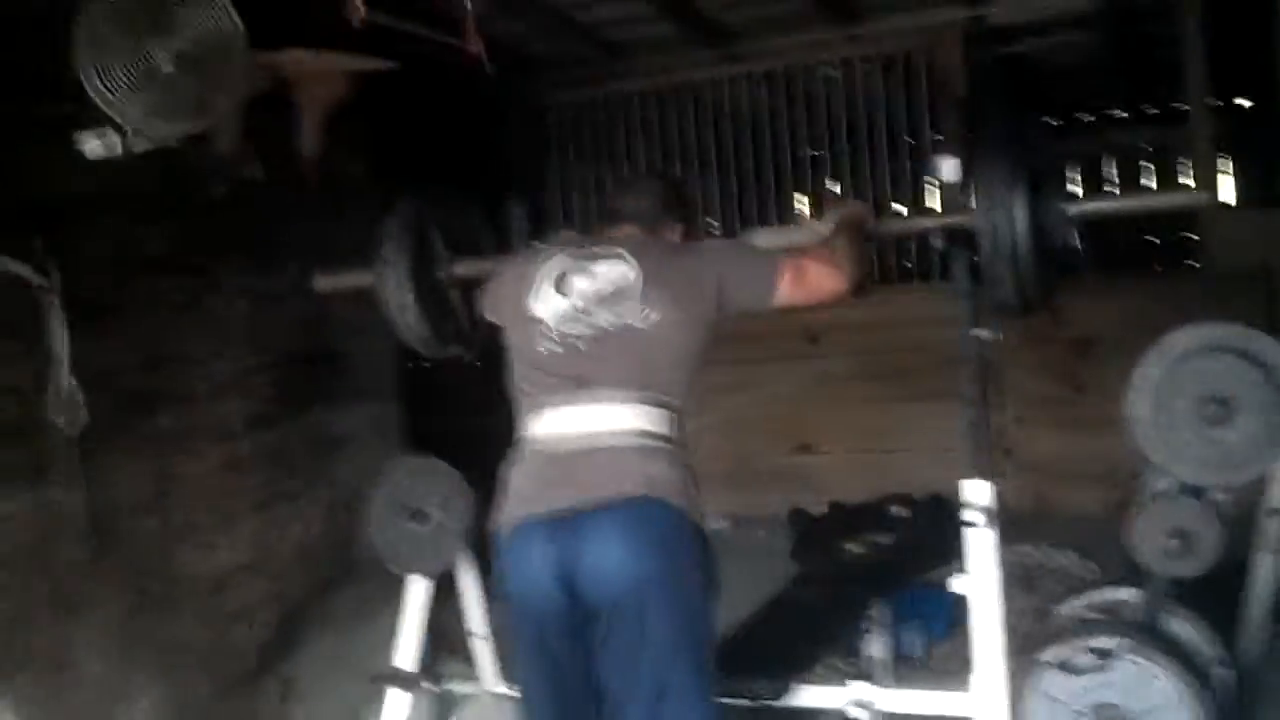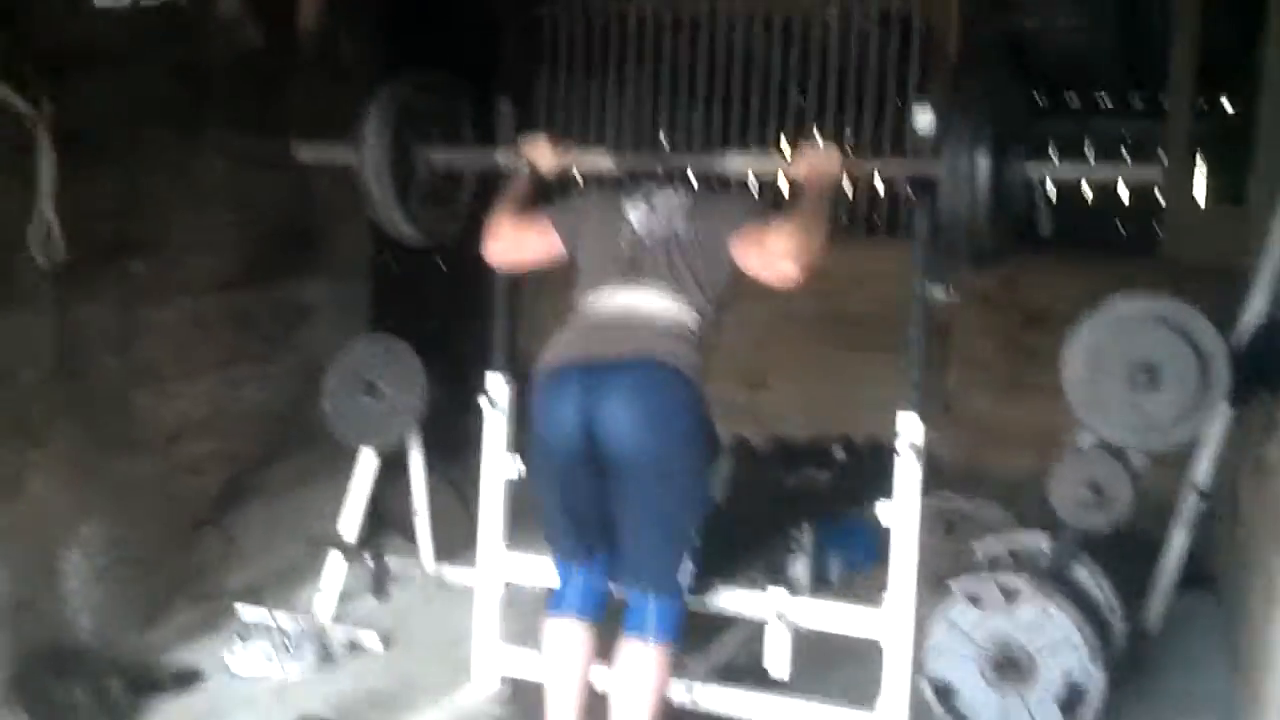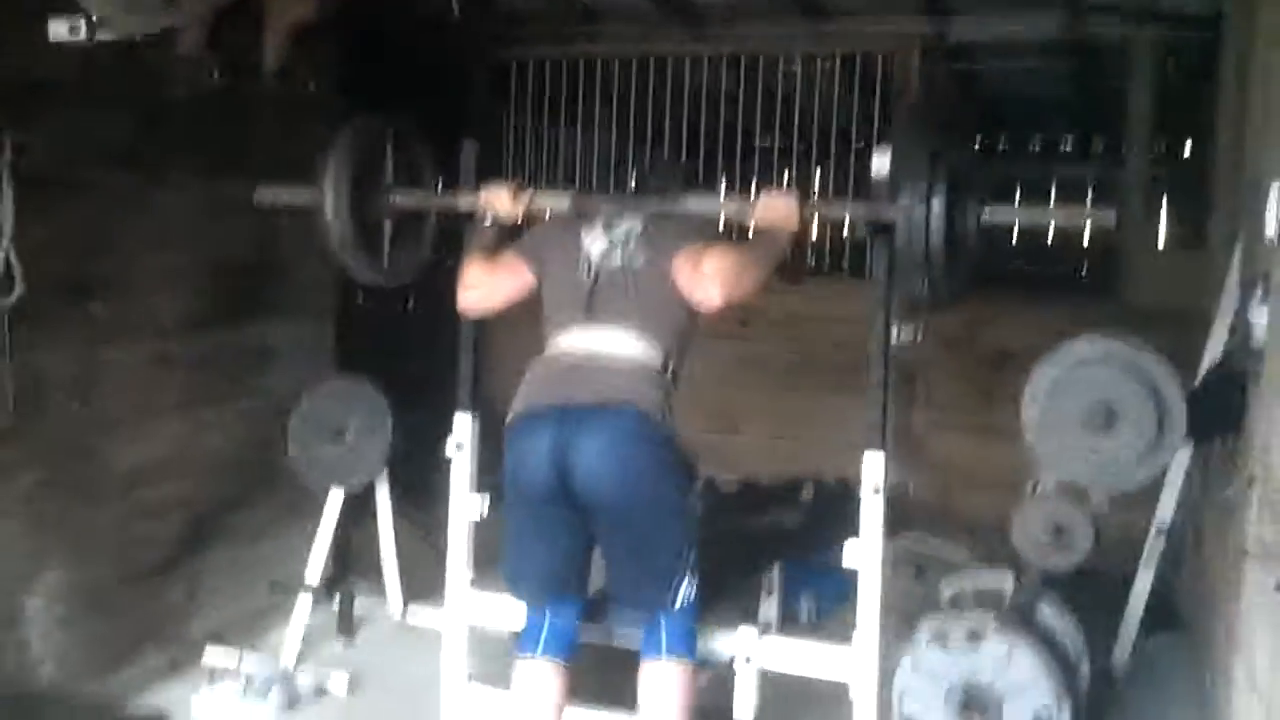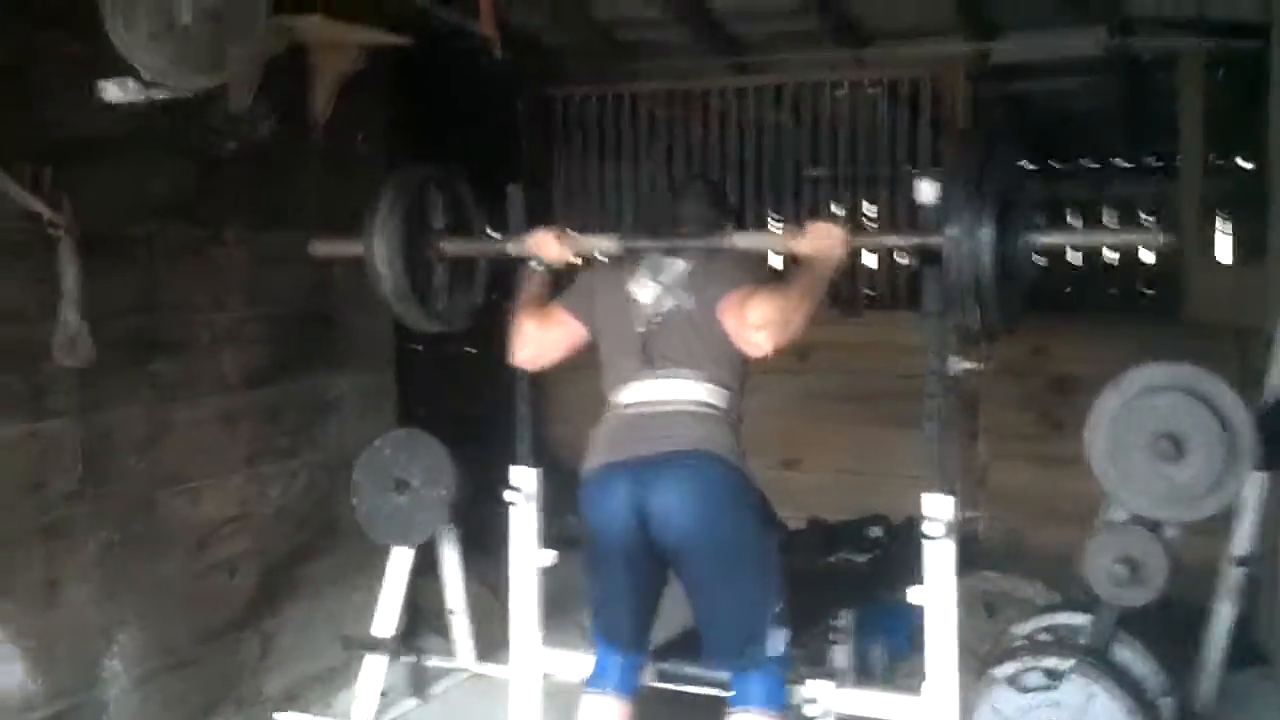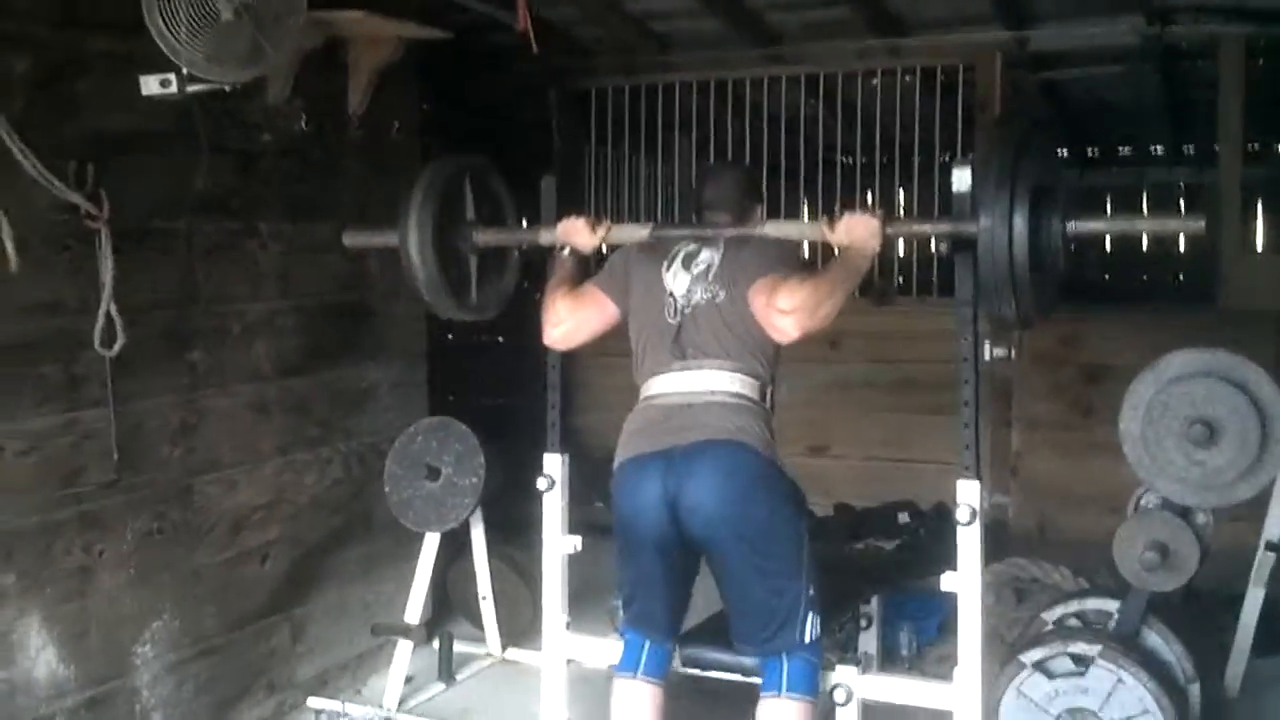
dt=1s
person 1, frame 1
left shoulder: (524, 274)
right shoulder: (694, 264)
right elbow: (830, 277)
right wrist: (849, 224)
left hip: (527, 529)
right hip: (638, 521)
person 1, frame 2
left shoulder: (600, 203)
right shoulder: (725, 209)
left elbow: (499, 247)
right elbow: (784, 261)
left wrist: (529, 171)
right wrist: (816, 185)
left hip: (561, 383)
right hip: (652, 389)
left knee: (579, 566)
right knee: (657, 588)
person 1, frame 3
left shoulder: (563, 231)
right shoulder: (689, 231)
left elbow: (474, 293)
right elbow: (712, 285)
left wrist: (494, 220)
right wrist: (776, 232)
left hip: (534, 426)
right hip: (623, 430)
left knee: (547, 611)
right knee: (667, 611)
person 1, frame 4
left shoulder: (607, 275)
right shoulder: (733, 266)
left elbow: (527, 349)
right elbow: (761, 332)
left wrist: (540, 265)
right wrist: (821, 262)
left hip: (608, 478)
right hip: (700, 476)
left knee: (614, 649)
right knee: (757, 661)
person 1, frame 5
left shoulder: (639, 260)
right shoulder: (764, 252)
left elbow: (559, 328)
right elbow: (789, 317)
left wrist: (570, 252)
right wrist: (856, 252)
left hip: (639, 467)
right hip: (730, 464)
left knee: (645, 635)
right knee: (790, 647)
